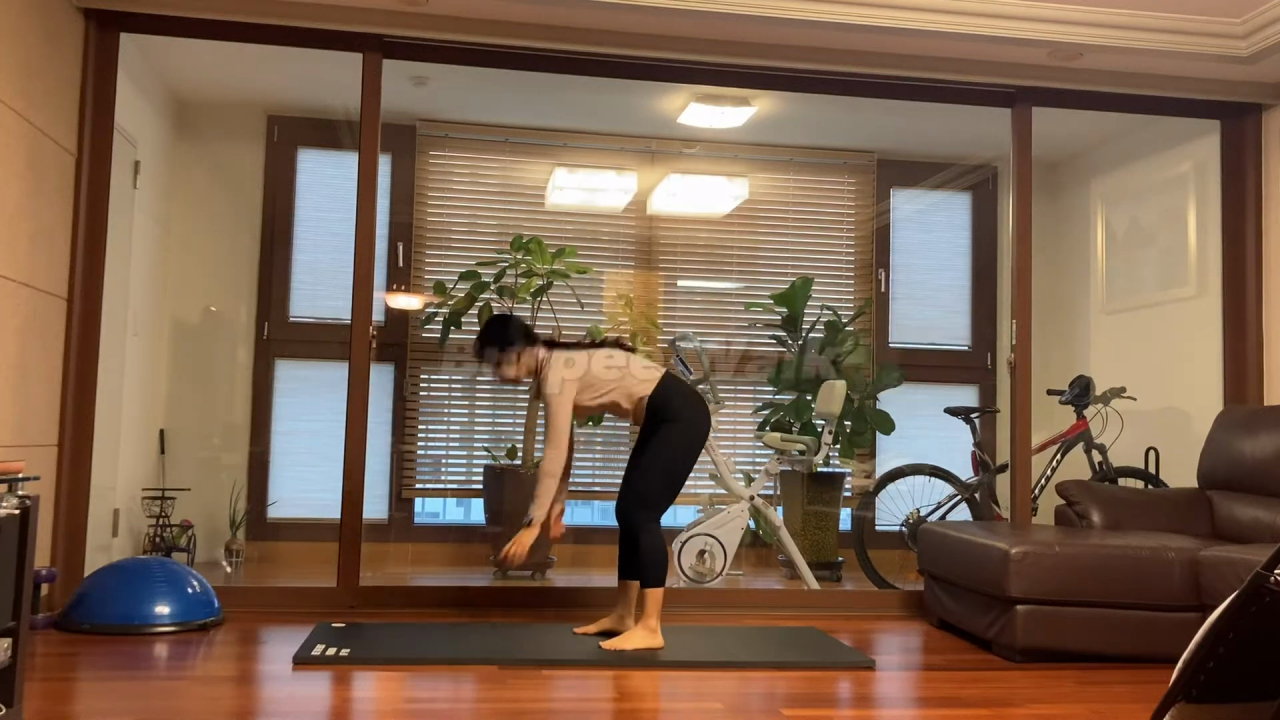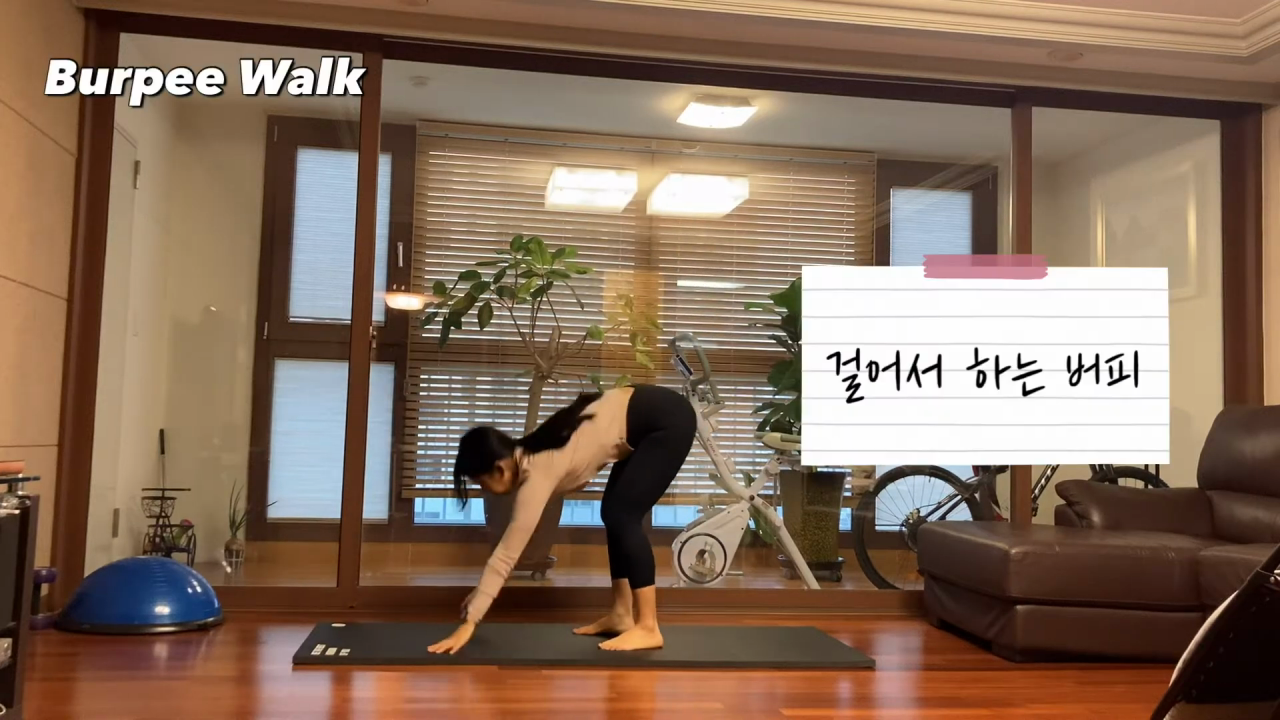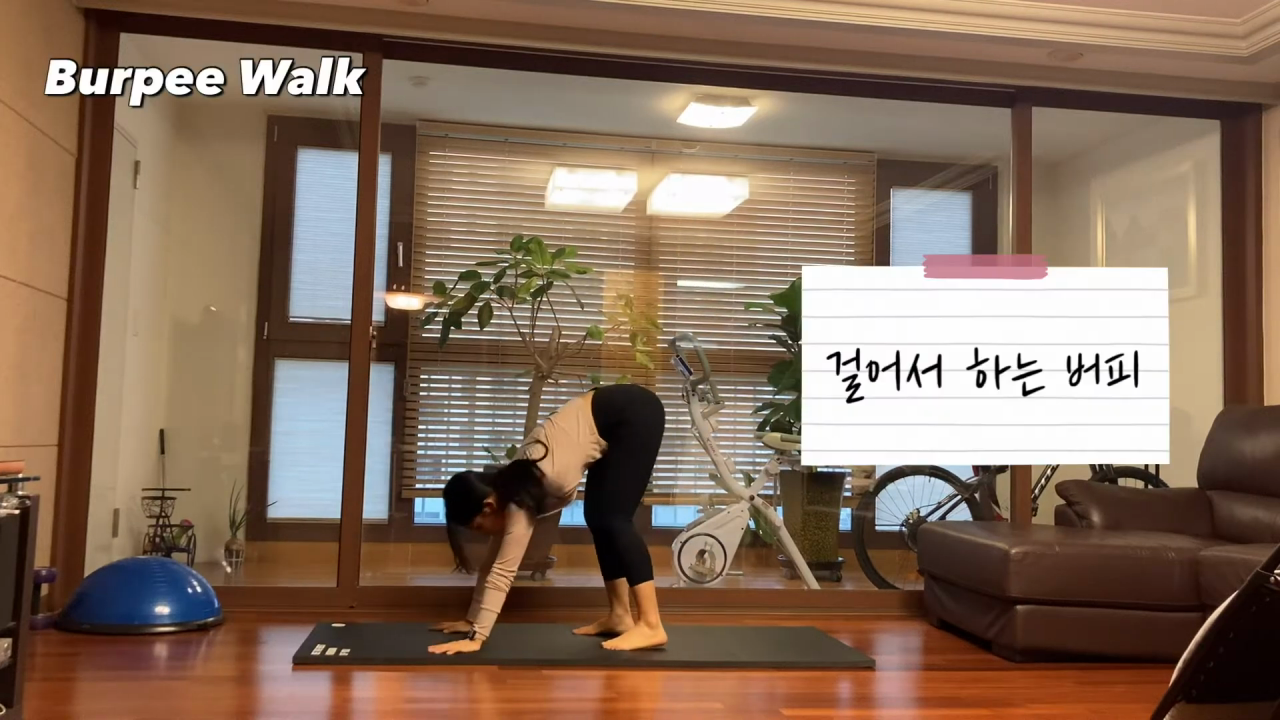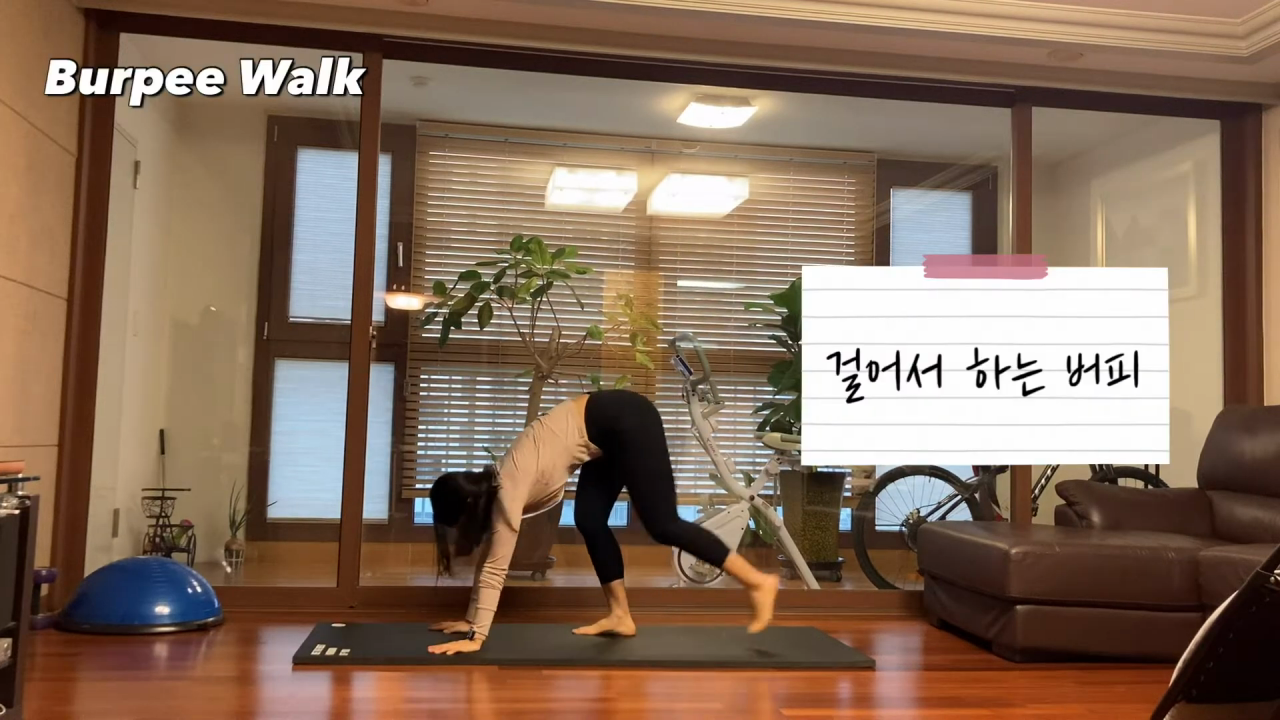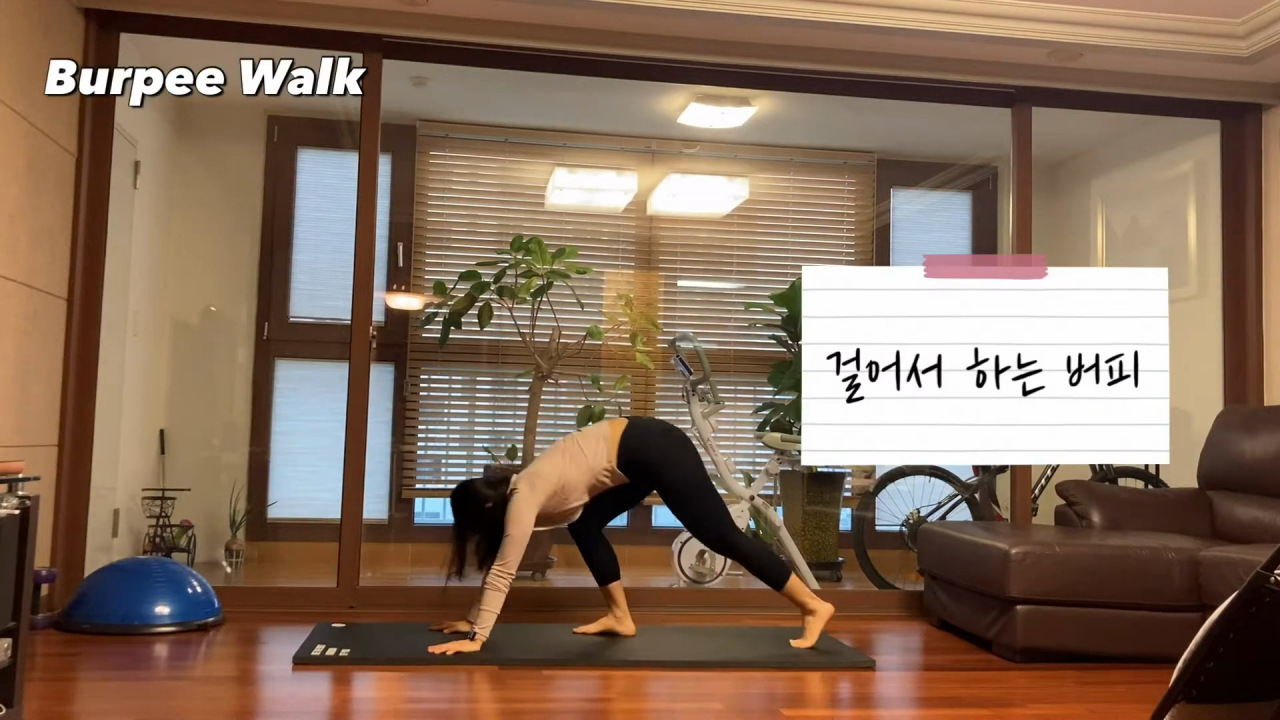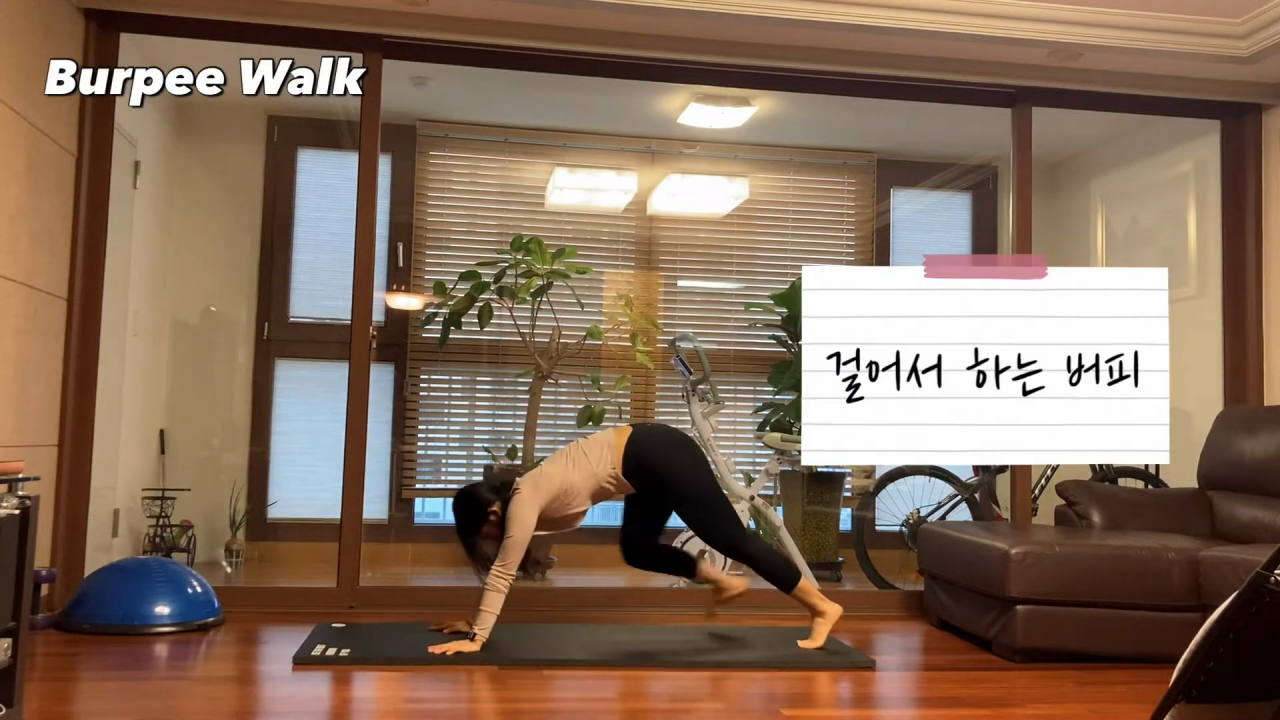
dt=0.3s
person 1, frame 1
left shoulder: (557, 374)
right shoulder: (553, 369)
left elbow: (554, 454)
right elbow: (560, 450)
left wrist: (532, 524)
right wrist: (556, 506)
left hip: (682, 416)
right hip: (661, 417)
left knee: (639, 510)
right knee: (628, 510)
left ankle: (650, 628)
right ankle: (623, 614)
person 1, frame 2
left shoulder: (537, 478)
right shoulder: (524, 466)
left elbow: (506, 555)
left wrist: (468, 624)
right wrist: (482, 592)
left hip: (667, 419)
right hip: (645, 416)
left knee: (622, 516)
right knee: (615, 514)
left ankle: (648, 628)
right ankle: (622, 615)
person 1, frame 3
left shoulder: (521, 498)
right shoulder: (504, 489)
left elbow: (503, 572)
right elbow: (493, 562)
left wrist: (476, 637)
right wrist: (472, 620)
left hip: (634, 413)
right hip: (616, 414)
left knee: (612, 519)
right knee: (598, 518)
left ankle: (650, 625)
right ankle: (620, 615)
person 1, frame 4
left shoulder: (506, 494)
right shoulder: (492, 488)
left elbow: (496, 570)
right elbow: (490, 564)
left wrist: (475, 636)
right wrist: (471, 620)
left hip: (625, 419)
right hip: (608, 420)
left knee: (660, 523)
right knee: (589, 519)
left ankle: (758, 583)
right ankle: (620, 616)
person 1, frame 5
left shoulder: (522, 499)
right shoulder: (511, 495)
left elbow: (503, 572)
right elbow: (500, 567)
left wrist: (476, 637)
right wrist: (474, 621)
left hip: (654, 450)
right hip: (639, 450)
left knee: (723, 537)
right knee: (584, 525)
left ankle: (813, 607)
right ankle: (620, 616)
person 1, frame 6
left shoulder: (523, 501)
right shoulder: (520, 496)
left elbow: (502, 573)
right elbow: (501, 571)
left wrist: (477, 638)
right wrist: (477, 622)
left hip: (661, 456)
right hip: (652, 452)
left knee: (731, 540)
right knee: (637, 549)
left ankle: (822, 607)
right ankle: (721, 580)
